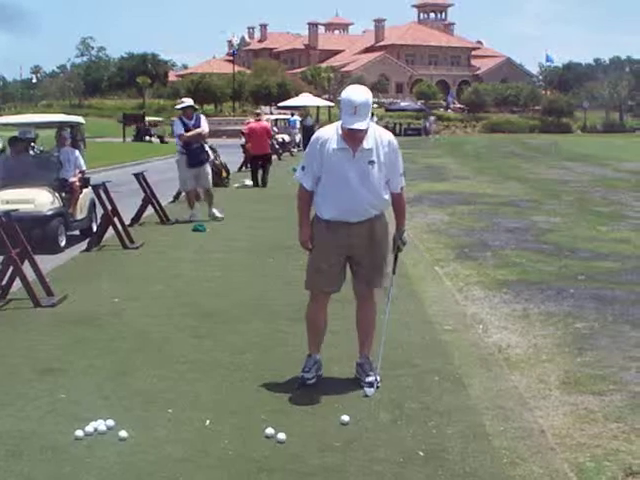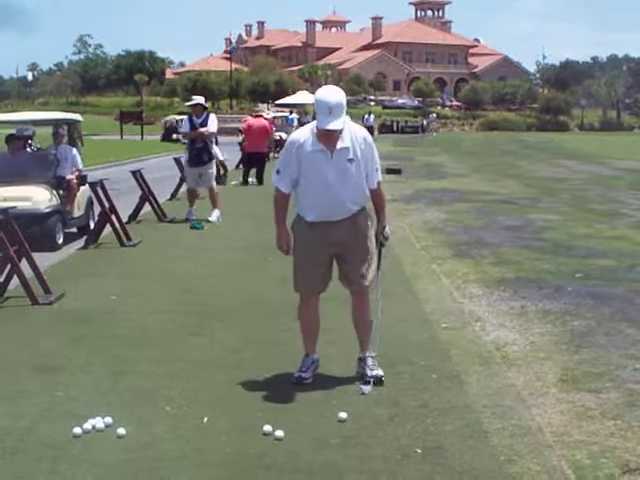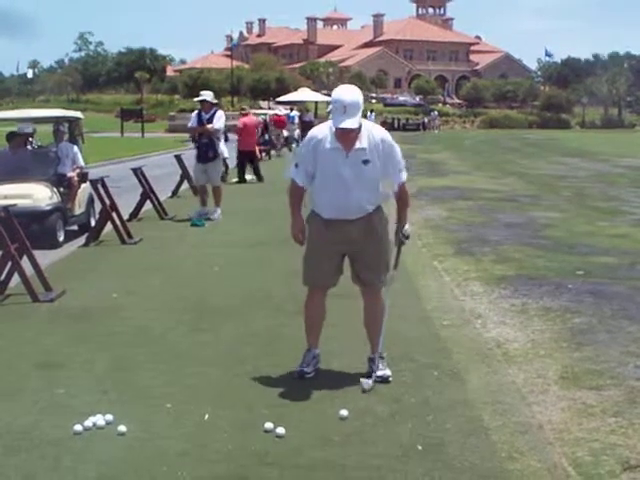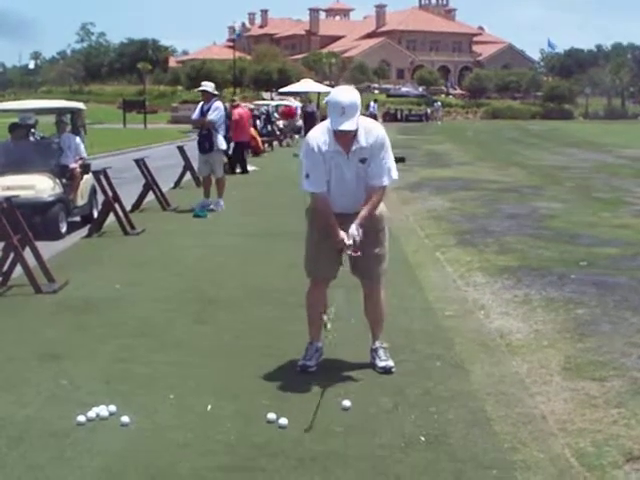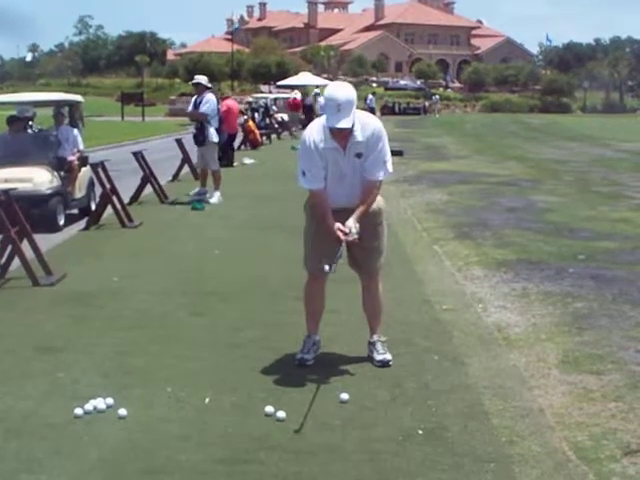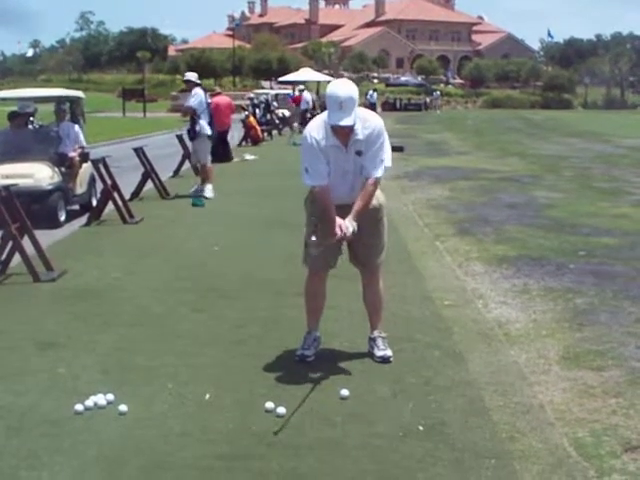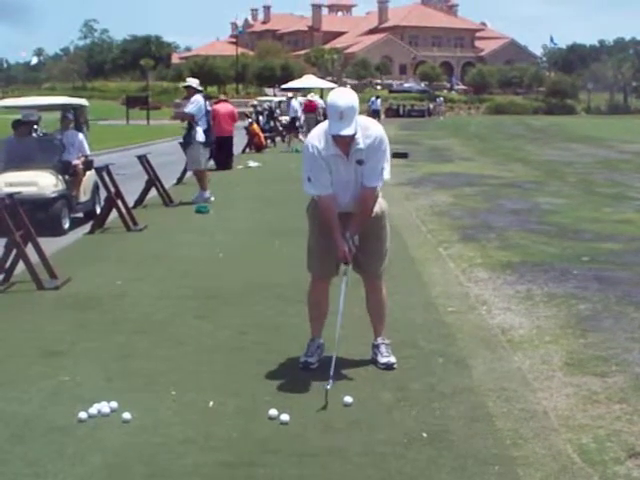
dt=0.5s
person 1, frame 1
left shoulder: (386, 142)
right shoulder: (321, 139)
left elbow: (396, 190)
right elbow: (306, 187)
left wrist: (400, 228)
right wrist: (304, 225)
left hip: (370, 229)
right hip: (328, 228)
left knee: (366, 297)
right knee: (318, 296)
left ankle: (364, 360)
right ankle: (313, 358)
person 1, frame 2
left shoulder: (361, 138)
right shoulder: (297, 142)
left elbow: (374, 185)
right elbow: (282, 189)
left wrist: (382, 222)
right wrist: (281, 229)
left hip: (354, 224)
right hip: (311, 228)
left knee: (360, 291)
right knee: (308, 295)
left ankle: (366, 355)
right ankle: (310, 357)
person 1, frame 3
left shoulder: (381, 139)
right shoulder: (315, 138)
left elbow: (399, 185)
right elbow: (298, 182)
left wrist: (402, 222)
right wrist: (295, 218)
left hip: (368, 224)
right hip: (324, 224)
left knee: (372, 291)
right knee: (316, 290)
left ankle: (376, 356)
right ankle: (311, 352)
person 1, frame 4
left shoulder: (376, 135)
right shoulder: (315, 141)
left elbow: (378, 188)
right elbow: (318, 194)
left wrist: (358, 224)
right wrist: (336, 231)
left hip: (367, 216)
right hip: (326, 217)
left knee: (372, 282)
right knee: (319, 281)
left ankle: (377, 345)
right ankle: (314, 345)
person 1, frame 5
left shoulder: (373, 129)
right shoulder: (311, 137)
left elbow: (375, 181)
right elbow: (315, 190)
left wrist: (356, 218)
right wrist: (331, 224)
left hip: (365, 208)
right hip: (324, 210)
left knee: (371, 275)
right knee: (316, 276)
left ankle: (375, 339)
right ankle: (311, 338)
person 1, frame 6
left shoulder: (374, 126)
right shoulder: (313, 134)
left elbow: (372, 179)
right elbow: (320, 186)
left wrist: (353, 218)
right wrist: (335, 221)
left hip: (365, 204)
right hip: (325, 205)
left knee: (371, 271)
right knee: (316, 270)
left ankle: (376, 335)
right ankle: (312, 334)
person 1, frame 7
left shoulder: (375, 135)
right shoulder: (315, 143)
left elbow: (370, 190)
right elbow: (324, 197)
left wrist: (354, 232)
right wrist: (338, 238)
left hip: (367, 211)
right hip: (327, 212)
left knee: (374, 278)
right knee: (320, 278)
left ankle: (380, 342)
right ankle: (315, 341)
person 2, frame 1
left shoulder: (201, 118)
right shoulder: (178, 121)
left elbow: (204, 135)
right elbow: (182, 137)
left wrist: (191, 134)
right wrist: (197, 131)
left hip: (202, 155)
right hip: (186, 158)
left knee: (207, 186)
right knee: (189, 188)
left ankle: (211, 210)
right ankle: (193, 212)
person 2, frame 2
left shoulder: (211, 117)
right shoulder: (187, 119)
left elbow: (209, 134)
right elbow: (184, 135)
left wrist: (193, 133)
right wrist: (201, 131)
left hip: (207, 156)
right hip: (192, 156)
left knee: (211, 185)
right knee: (191, 186)
left ankle: (216, 212)
right ankle: (191, 210)
person 2, frame 3
left shoulder: (219, 113)
right shoulder: (197, 114)
left elbow: (214, 131)
right elbow: (191, 130)
left wrist: (200, 129)
right wrist: (206, 127)
left hip: (214, 153)
right hip: (200, 153)
left knee: (216, 183)
right knee: (200, 183)
left ankle: (217, 210)
right ankle: (203, 209)
person 2, frame 4
left shoulder: (217, 105)
right shoulder: (201, 105)
left elbow: (209, 124)
right elbow: (194, 122)
left wrist: (200, 121)
right wrist: (204, 120)
left hip: (215, 144)
right hip: (203, 144)
left knee: (218, 174)
right knee: (204, 174)
left ankle: (219, 201)
right ankle: (206, 201)
person 2, frame 5
left shoulder: (209, 97)
right shoulder: (196, 98)
left elbow: (201, 116)
right elbow: (189, 115)
left wrist: (194, 114)
right wrist: (197, 113)
left hip: (210, 136)
right hip: (201, 136)
left knee: (213, 166)
right knee: (202, 165)
left ankle: (217, 193)
right ankle: (203, 189)
person 2, frame 6
left shoulder: (197, 92)
right shoulder: (193, 93)
left elbow: (188, 110)
right elbow: (184, 112)
left wrist: (185, 110)
right wrist: (186, 110)
left hip: (203, 131)
right hip: (197, 131)
left knee: (204, 160)
right knee: (199, 160)
left ankle: (209, 187)
right ankle: (202, 186)
person 2, frame 7
left shoulder: (197, 99)
right shoulder: (193, 100)
left elbow: (187, 115)
right elbow: (184, 116)
left wrist: (178, 114)
right wrist: (181, 114)
left hip: (199, 137)
right hip: (196, 137)
left knee: (199, 166)
right knee: (196, 166)
left ankle: (205, 193)
right ankle: (204, 192)
